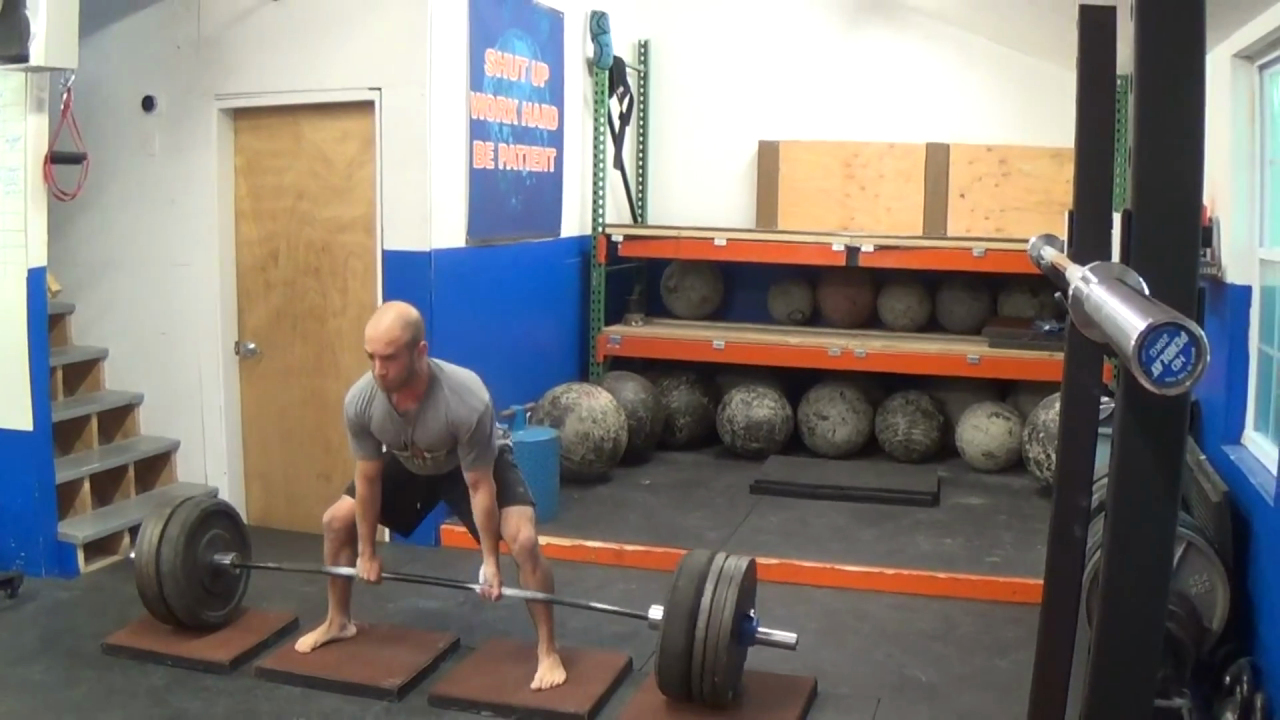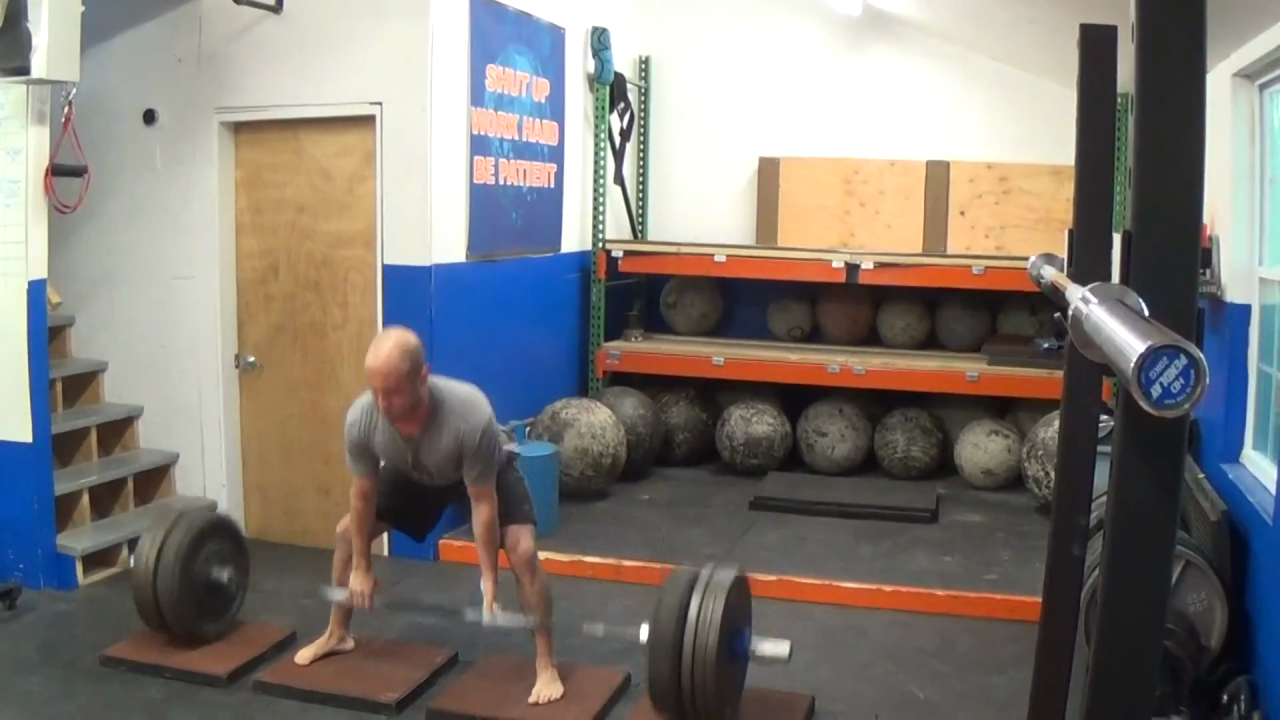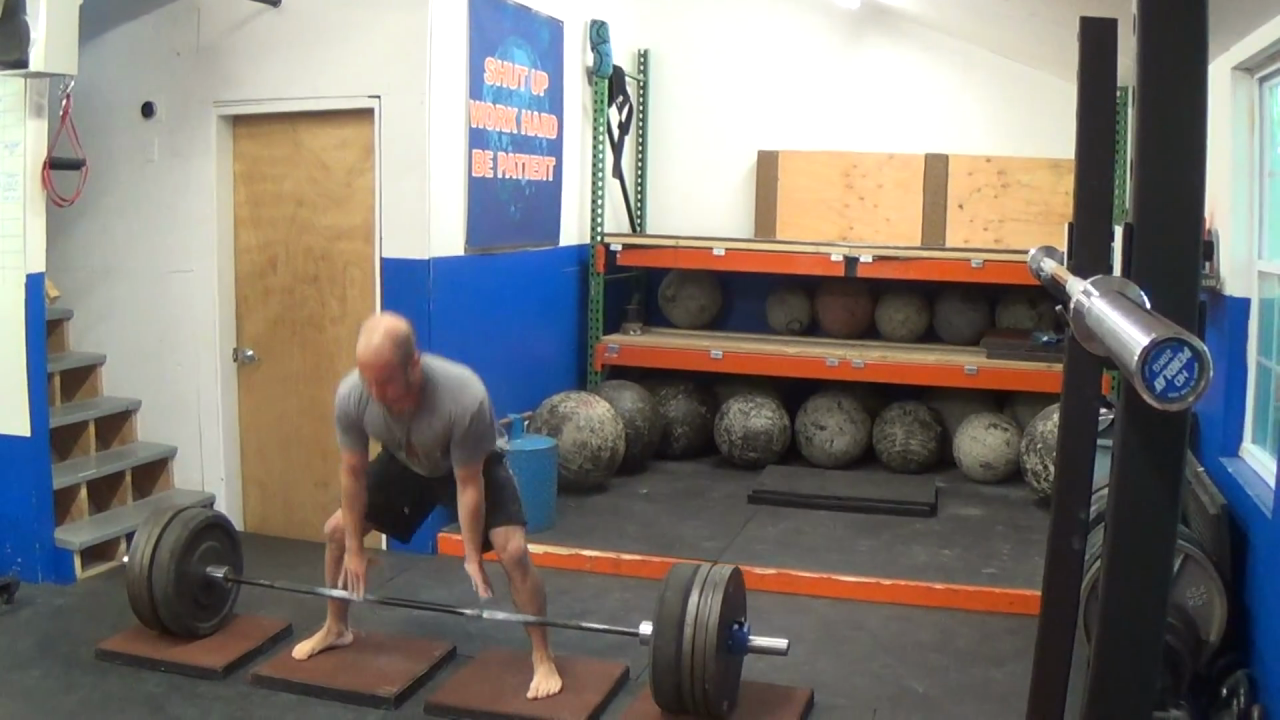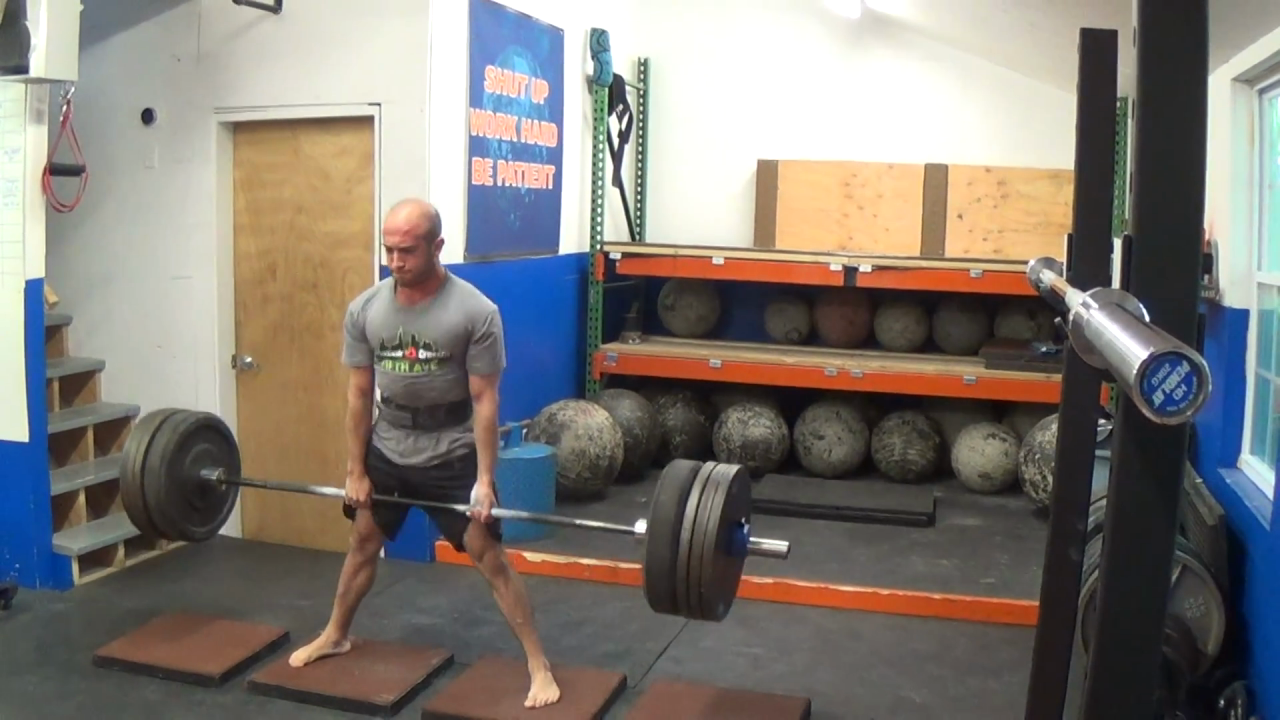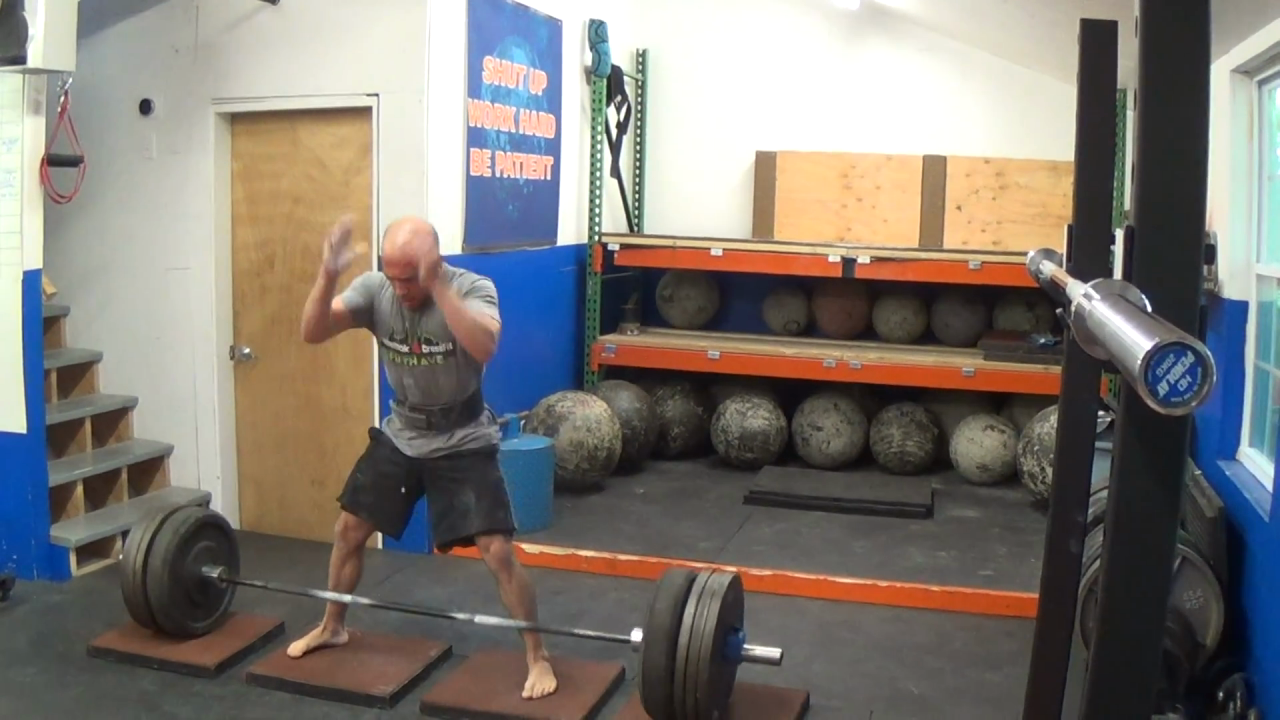
dt=1s
person 1, frame 1
left shoulder: (468, 401)
right shoulder: (360, 401)
left elbow: (479, 486)
right elbow: (368, 478)
left wrist: (490, 562)
right wrist: (367, 552)
left hip: (481, 462)
right hip: (407, 464)
left knee: (522, 539)
right knee: (336, 522)
left ankle: (547, 650)
right ankle: (338, 621)
person 1, frame 2
left shoulder: (472, 418)
right shoulder: (361, 419)
left elbow: (482, 501)
right elbow: (363, 495)
left wrist: (488, 582)
right wrist: (361, 571)
left hip: (482, 477)
right hip: (413, 475)
left knee: (522, 552)
right knee: (347, 532)
left ankle: (545, 664)
right ankle: (337, 635)
person 1, frame 3
left shoulder: (464, 399)
right shoulder: (351, 395)
left elbow: (471, 485)
right elbow: (353, 472)
left wrist: (472, 558)
right wrist: (353, 548)
left hip: (476, 470)
right hip: (403, 467)
left knee: (513, 550)
right knee: (336, 534)
left ankle: (543, 659)
right ankle: (336, 628)
person 1, frame 4
left shoulder: (475, 310)
right shoulder: (365, 307)
left elbow: (485, 399)
right elbow: (359, 393)
left wrist: (485, 479)
right wrist: (355, 470)
left hip: (453, 452)
right hip: (387, 449)
left knee: (490, 560)
right knee: (362, 545)
left ankle: (539, 666)
right ankle: (335, 637)
person 1, frame 5
left shoulder: (472, 288)
right shoulder: (372, 289)
left elbow: (482, 347)
right elbow: (312, 333)
left wrist: (437, 285)
right wrist: (328, 273)
left hip: (464, 443)
right hip: (397, 437)
left knee: (498, 552)
right knee: (347, 532)
left ankle: (538, 657)
right ankle: (331, 628)
